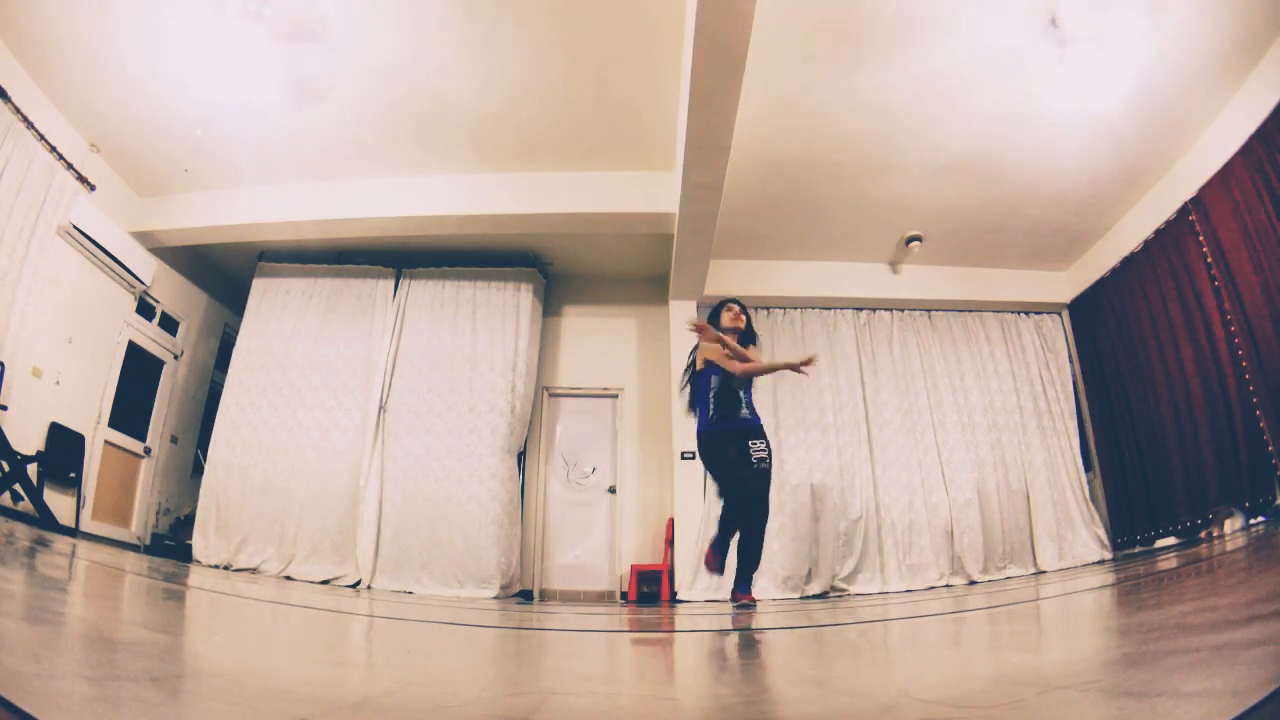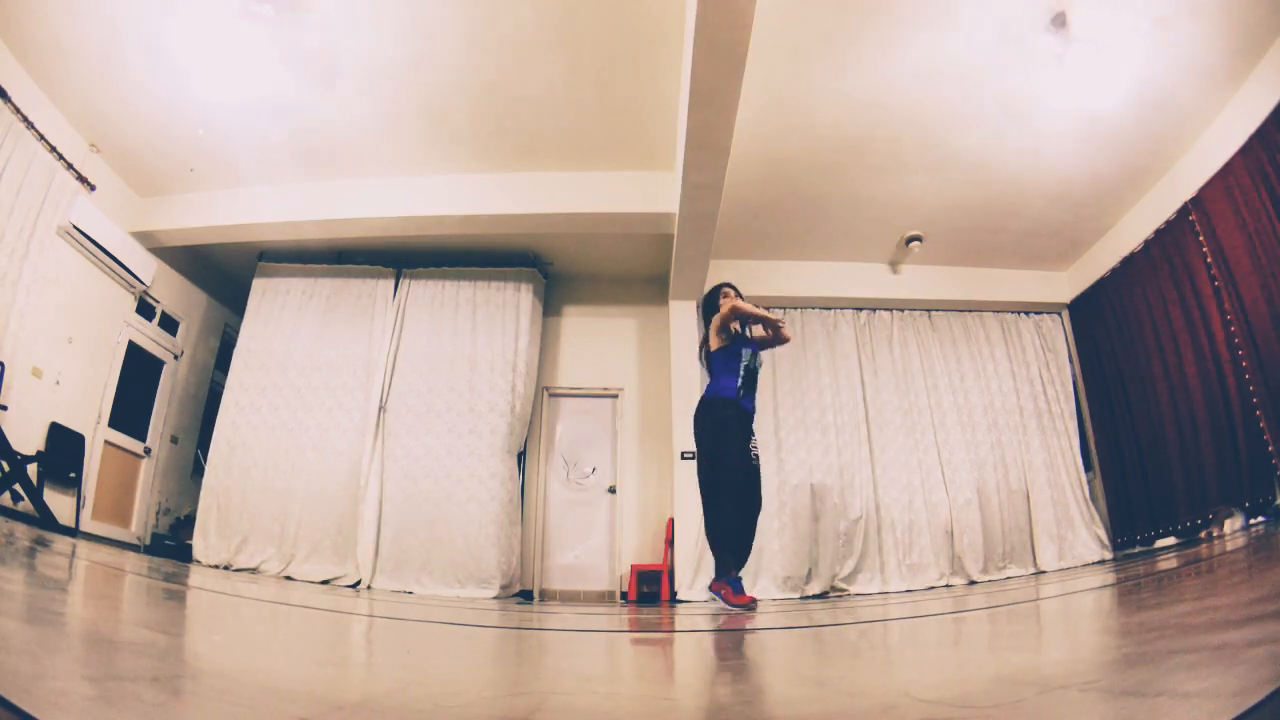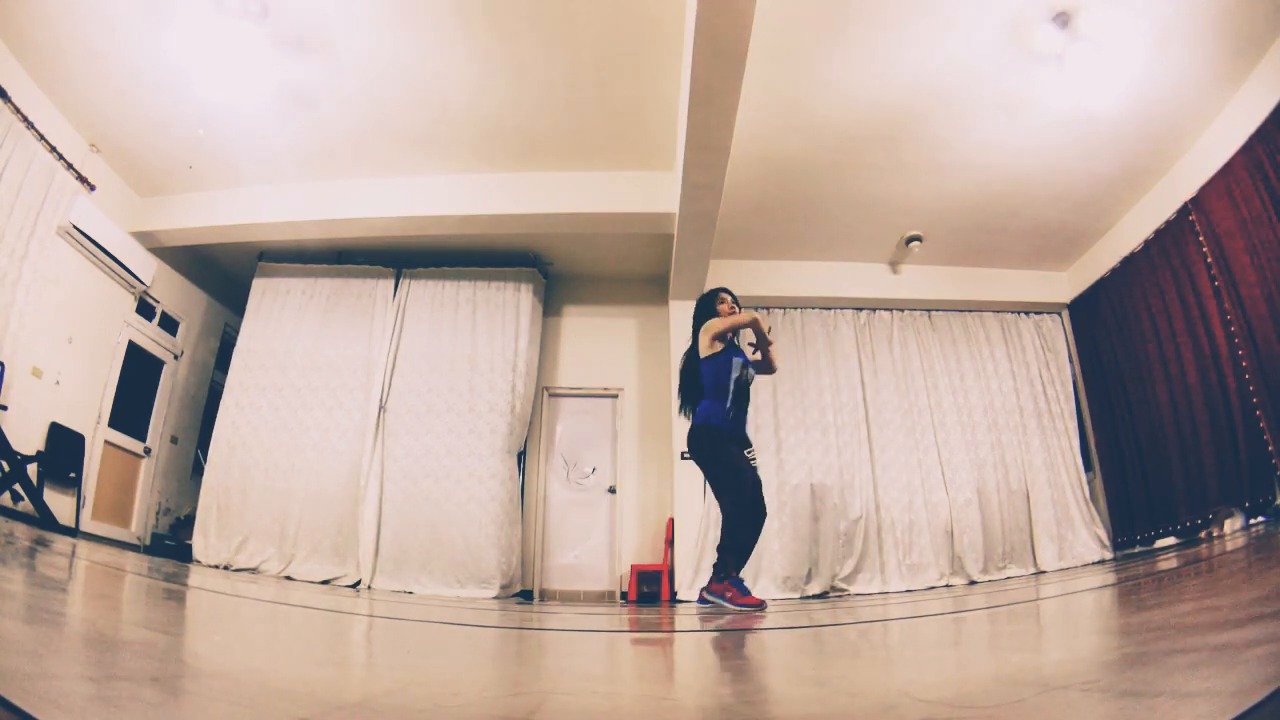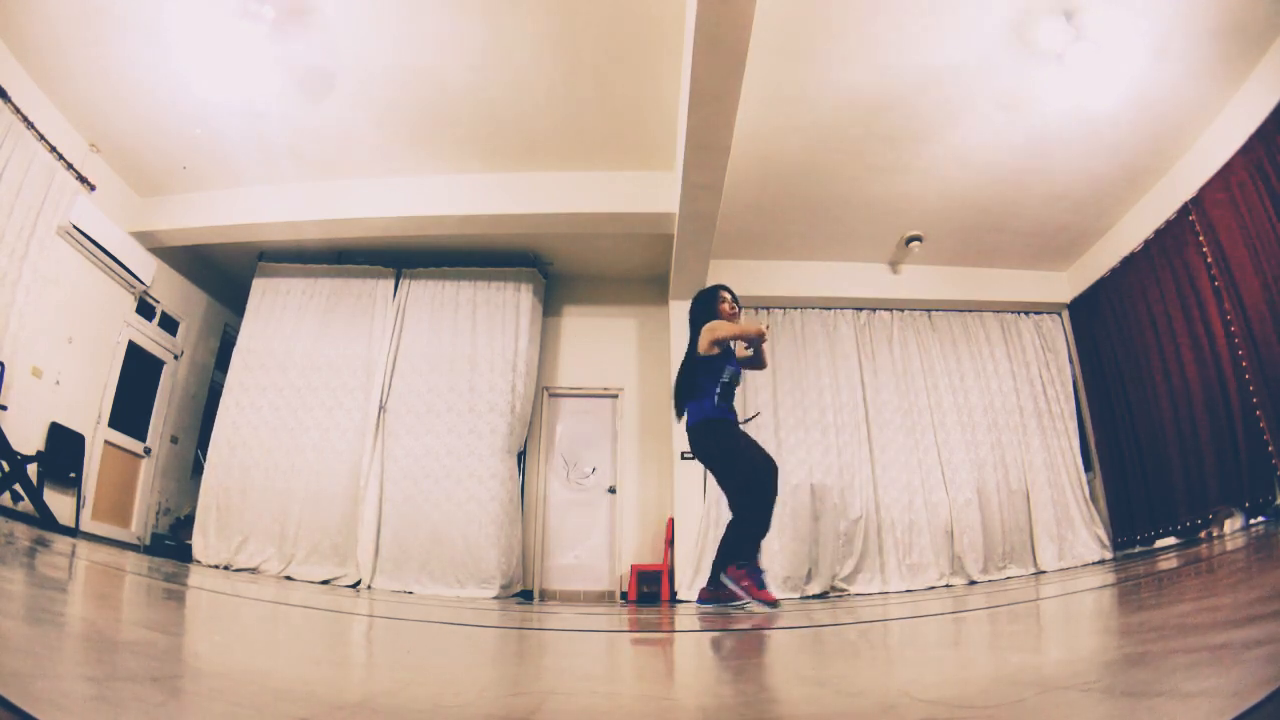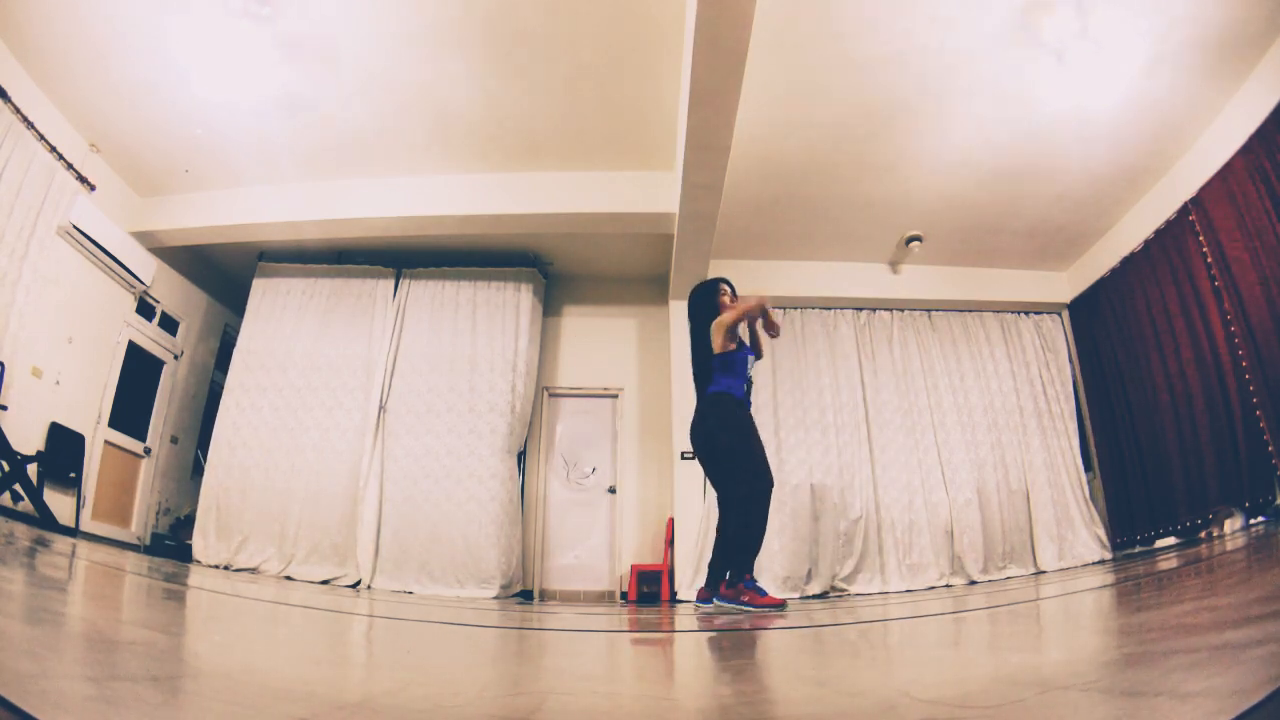
dt=0.4s
person 1, frame 1
left shoulder: (748, 348)
right shoulder: (706, 346)
left elbow: (748, 359)
right elbow: (737, 369)
left wrist: (717, 336)
left hip: (750, 434)
right hip: (716, 436)
left knee: (758, 504)
right knee: (741, 492)
left ankle: (743, 585)
right ankle: (720, 541)
person 1, frame 2
left shoulder: (745, 336)
right shoulder: (719, 326)
left elbow: (781, 336)
right elbow: (734, 309)
left wrist: (766, 323)
right wrist: (768, 317)
left hip: (739, 419)
right hip: (718, 411)
left knee: (748, 500)
right knee: (724, 492)
left ankle: (725, 578)
right ankle: (725, 577)
person 1, frame 3
left shoulder: (734, 347)
right shoulder: (710, 329)
left elbow: (770, 367)
right elbow: (752, 317)
left wrist: (764, 344)
right wrist: (761, 333)
left hip: (733, 438)
right hip: (710, 435)
left knee: (752, 509)
right knee: (744, 495)
left ankle: (719, 583)
right ankle: (724, 578)
person 1, frame 4
left shoulder: (726, 347)
right shoulder: (711, 329)
left elbow: (760, 363)
right elbow: (757, 330)
left wrist: (755, 344)
right wrist: (755, 335)
left hip: (720, 430)
right hip: (711, 429)
left knee: (747, 507)
right knee: (764, 472)
left ankle: (714, 588)
right ankle: (742, 566)
person 1, frame 5
left shoulder: (718, 335)
right shoulder: (724, 322)
left elbow: (755, 355)
right elbow: (758, 302)
left wrist: (753, 326)
right wrist: (768, 322)
left hip: (706, 422)
right hip: (726, 411)
left knee: (735, 504)
right knee: (756, 485)
left ankle: (714, 587)
right ankle: (740, 581)
